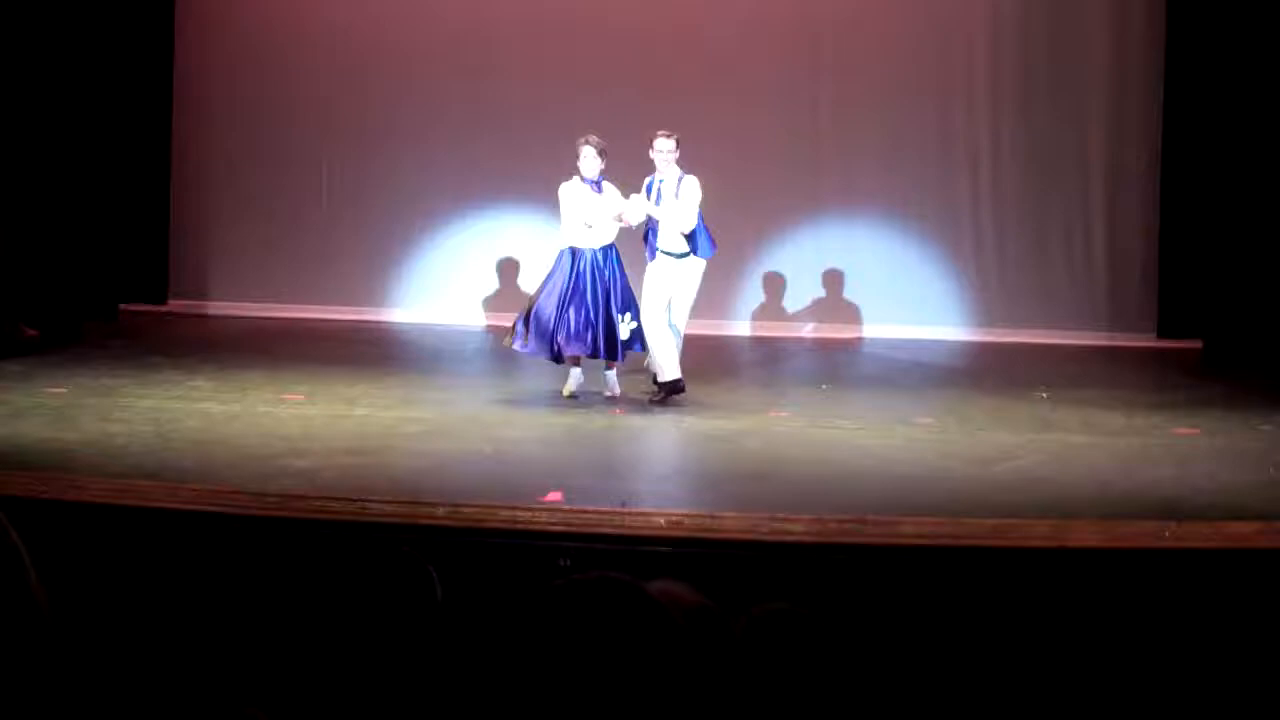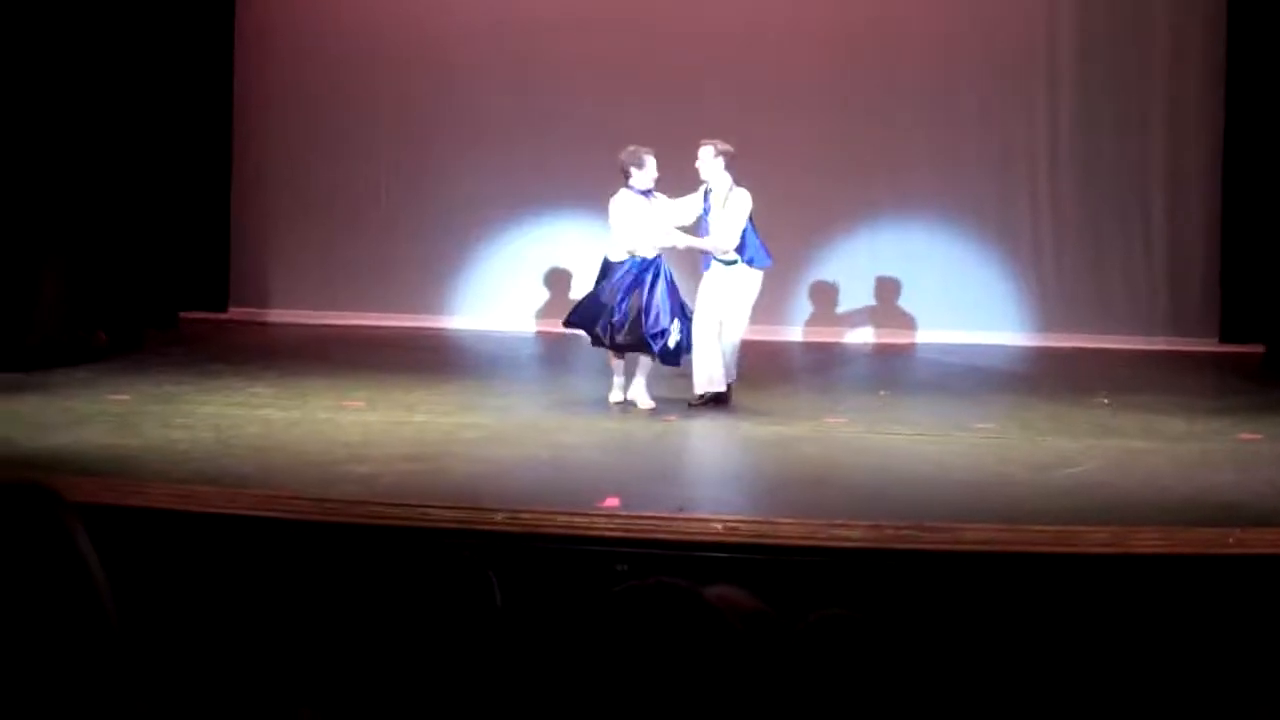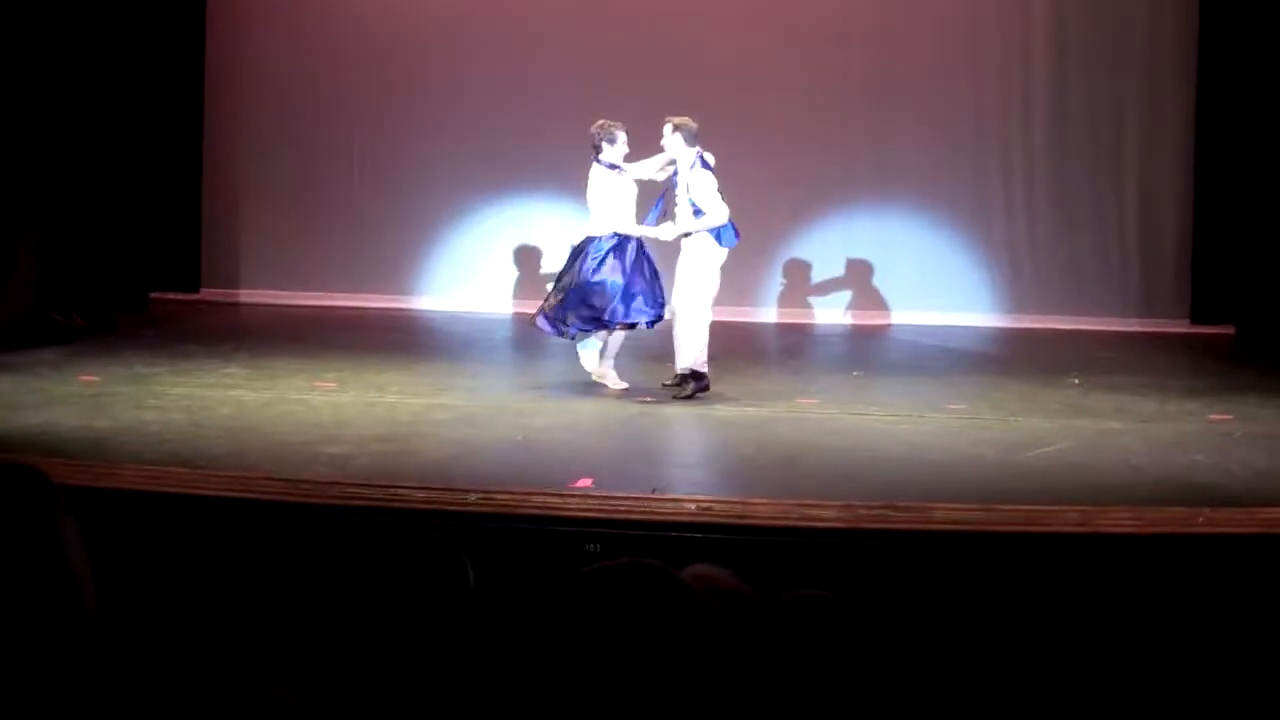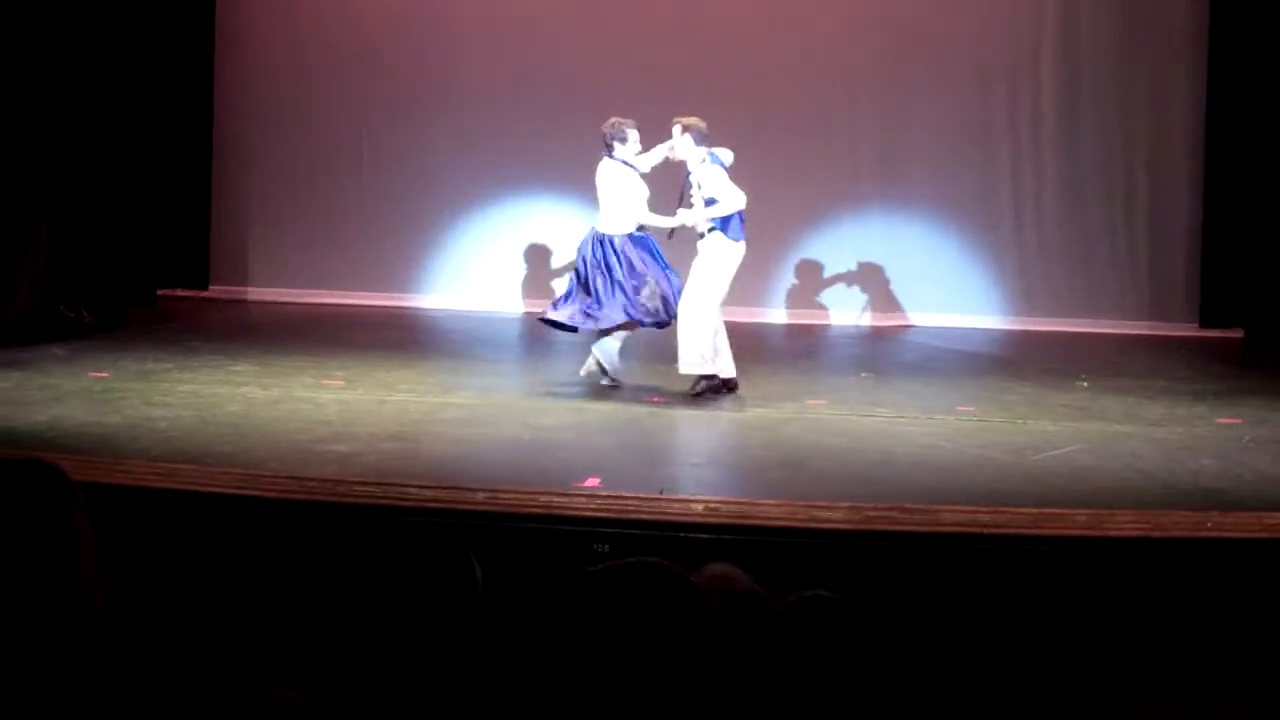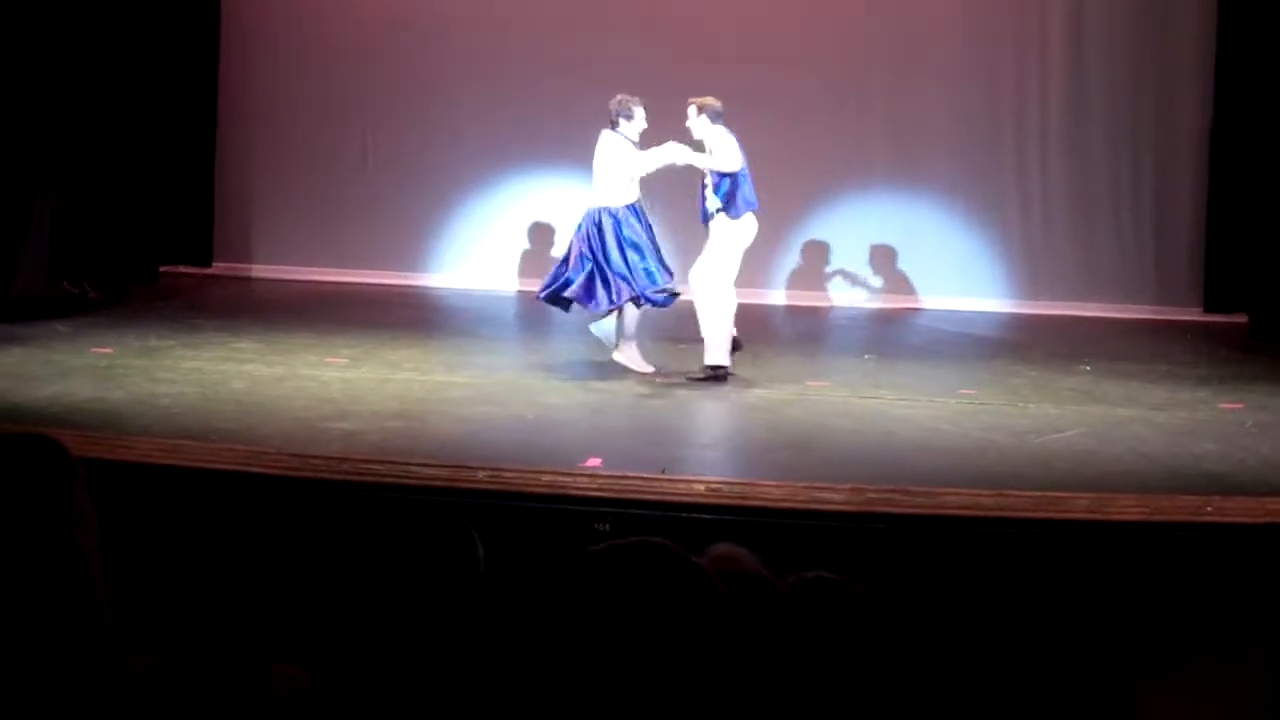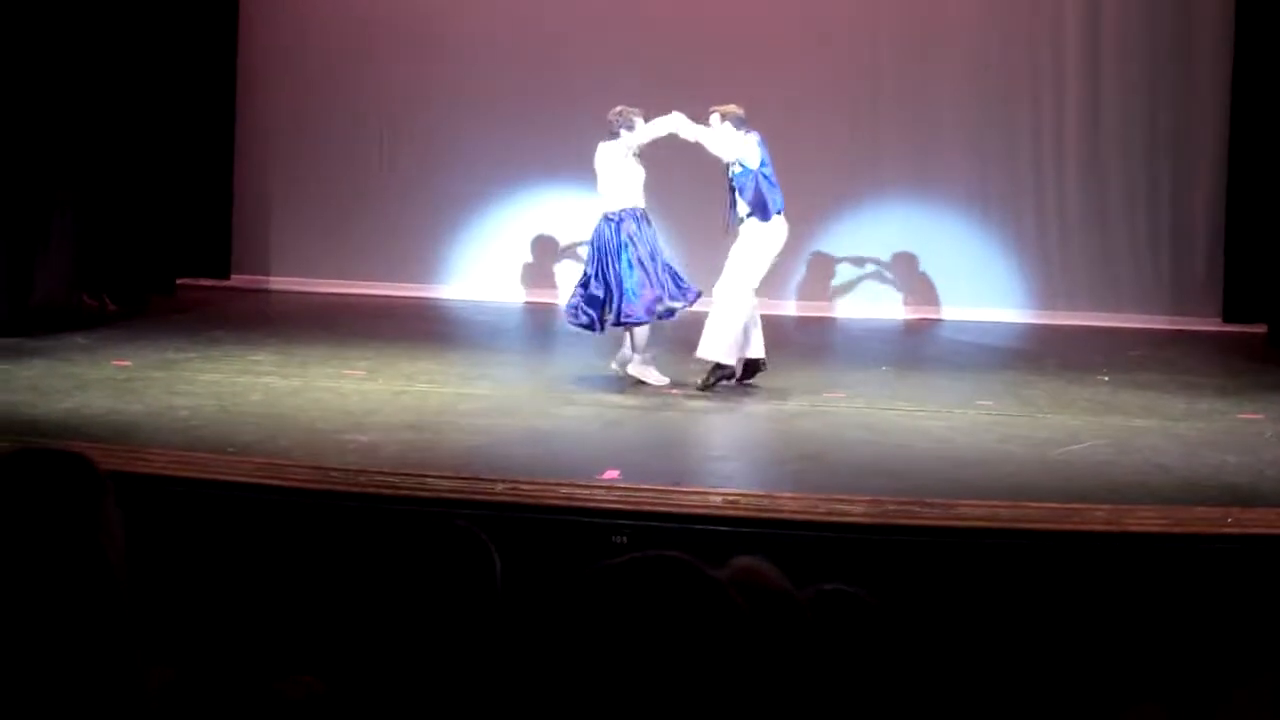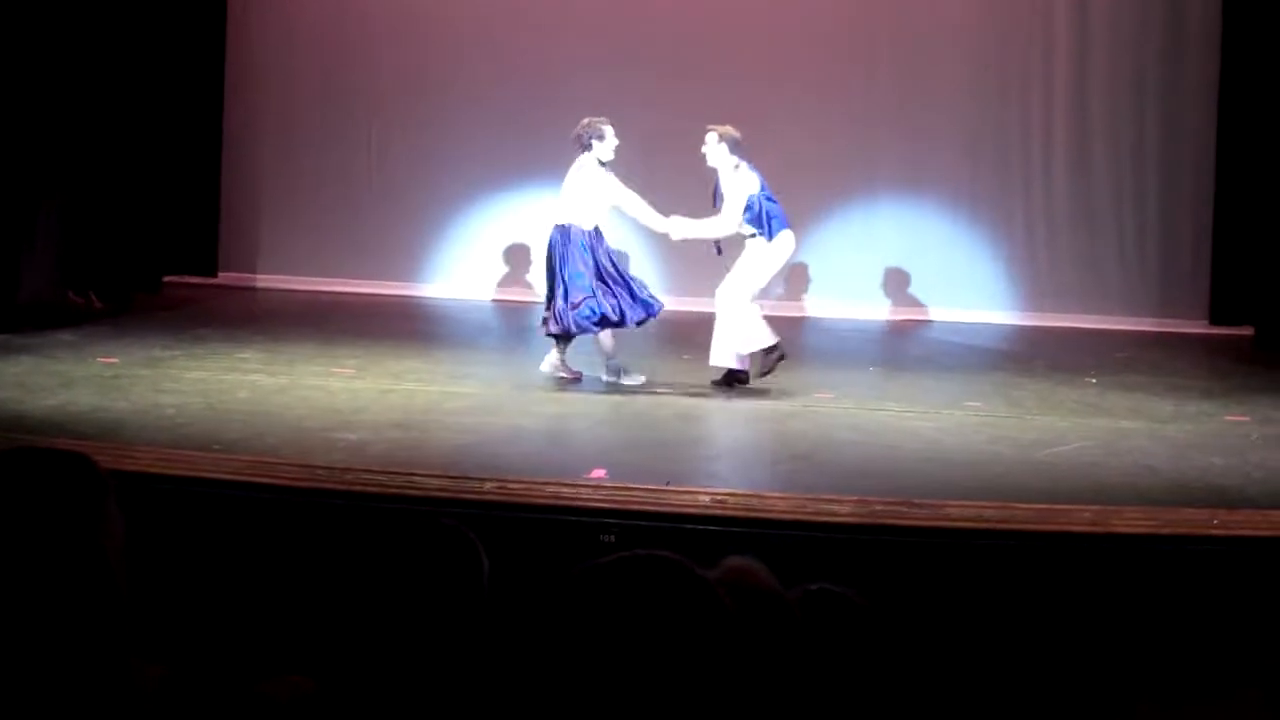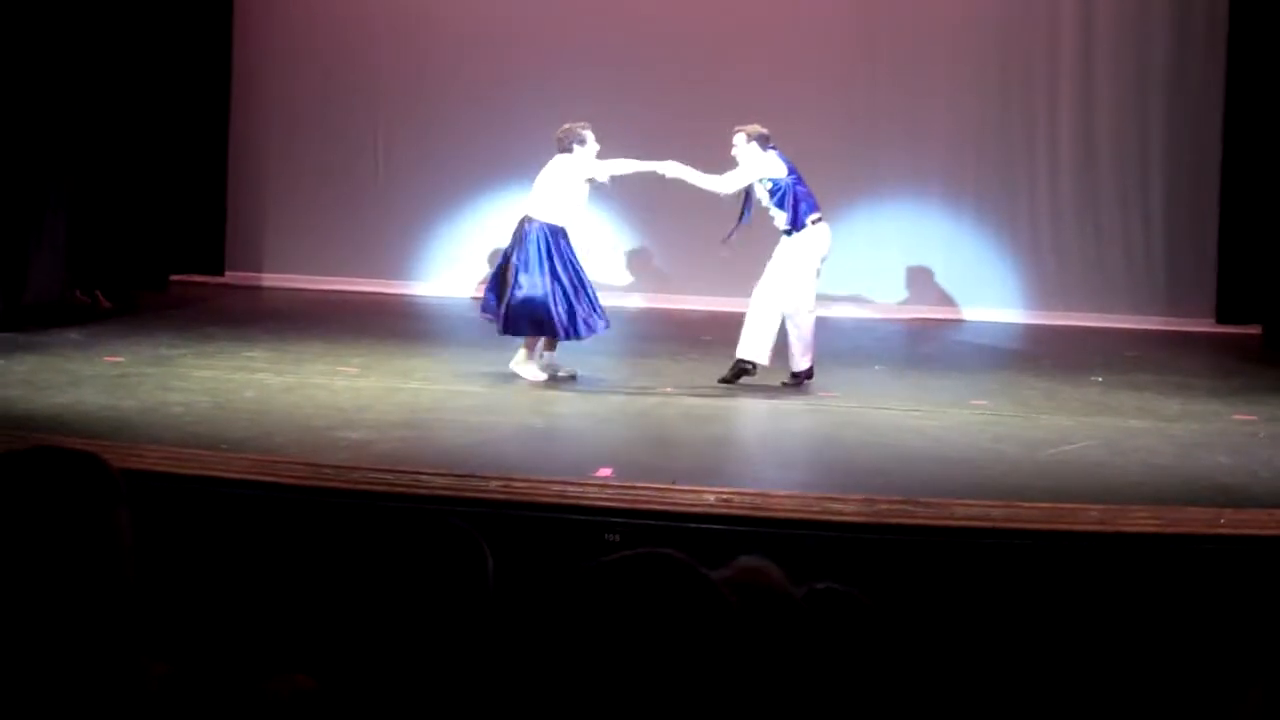
dt=0.3s
person 1, frame 1
left shoulder: (689, 183)
right shoulder: (649, 184)
left elbow: (688, 224)
right elbow: (633, 219)
left wrist: (652, 210)
right wrist: (631, 209)
left hip: (687, 260)
right hip: (659, 259)
left knee: (676, 320)
right knee: (652, 316)
left ankle: (667, 376)
right ankle: (670, 377)
person 1, frame 2
left shoulder: (739, 197)
right shoulder: (706, 192)
left elbow: (728, 242)
right elbow: (679, 209)
left wrist: (689, 241)
left hip: (743, 271)
right hip: (717, 267)
left knee: (731, 331)
right knee: (703, 327)
left ankle: (725, 381)
right ankle: (713, 388)
person 1, frame 3
left shoulder: (698, 176)
right shoulder: (691, 161)
left elbow: (721, 214)
left wrist: (681, 228)
left hip: (707, 245)
right hip: (695, 244)
left knee: (692, 305)
right knee: (682, 305)
left ankle: (697, 374)
right ankle: (687, 368)
person 1, frame 4
left shoulder: (707, 170)
right shoulder: (704, 160)
left elbow: (738, 199)
right elbow: (727, 156)
left wrist: (699, 215)
left hip: (721, 243)
right hip: (716, 244)
left knee: (692, 305)
right knee: (705, 308)
left ankle: (706, 372)
right ankle: (726, 376)
person 1, frame 5
left shoulder: (723, 139)
right shoulder: (717, 141)
left elbow: (733, 163)
left wrist: (690, 158)
right wrist: (691, 157)
left hip: (733, 224)
right hip: (727, 224)
left knee: (716, 290)
right knee: (698, 279)
left ankle: (718, 364)
right ankle: (726, 337)
person 1, frame 6
left shoulder: (749, 142)
right shoulder: (740, 146)
left elbow: (728, 152)
right elbow: (723, 148)
left wrist: (697, 132)
right wrist: (697, 133)
left hip: (763, 228)
right hip: (758, 229)
left knee: (730, 292)
right knee: (741, 292)
left ankle: (724, 360)
right ankle: (753, 357)
person 1, frame 7
left shoulder: (740, 176)
right shoulder: (728, 177)
left elbow: (728, 226)
right elbow: (726, 220)
left wrist: (689, 230)
right wrist: (690, 225)
left hip: (774, 242)
right hip: (760, 243)
left knee: (731, 295)
right knee: (727, 297)
left ankle: (769, 346)
right ankle: (736, 368)
person 1, frame 8
left shoulder: (768, 161)
right shoulder: (758, 170)
left elbow: (725, 185)
right elbow: (728, 185)
left wrist: (683, 172)
right wrist: (684, 172)
left hip: (810, 236)
right hip: (792, 238)
left knee: (796, 303)
right knee: (765, 296)
left ankle: (802, 369)
right ankle: (748, 360)
person 2, frame 1
left shoulder: (611, 191)
right shoulder: (568, 189)
right elbow: (588, 216)
right wrist: (615, 210)
left hip: (604, 260)
right hip: (575, 261)
left knee: (607, 317)
right knee: (567, 317)
left ankle: (610, 376)
right ankle: (575, 374)
person 2, frame 2
left shoulder: (659, 201)
right shoulder: (619, 202)
left elbow: (672, 231)
right elbow: (631, 243)
right wrist: (667, 239)
left hip: (652, 270)
right hip: (625, 269)
left knee: (656, 326)
right knee: (620, 327)
left ankle: (639, 384)
right ankle: (618, 383)
person 2, frame 3
left shoulder: (617, 170)
right shoulder: (603, 178)
left elbow: (648, 168)
right elbow: (616, 222)
right wrist: (656, 232)
left hip: (620, 247)
right hip: (609, 247)
left knee: (624, 308)
right knee: (625, 307)
left ankle: (606, 366)
right ankle: (598, 354)
person 2, frame 4
left shoulder: (617, 165)
right shoulder: (615, 174)
left elbow: (649, 158)
right elbow: (636, 215)
left wrist: (671, 145)
right wrist: (672, 221)
left hip: (620, 241)
right hip: (618, 243)
left knee: (619, 302)
right knee: (644, 298)
left ankle: (597, 361)
right ankle: (608, 347)
person 2, frame 5
left shoulder: (619, 142)
right shoulder: (611, 142)
left elbow: (642, 160)
right elbow: (637, 167)
left wrist: (670, 151)
right wrist: (668, 155)
left hip: (621, 216)
right hip: (615, 217)
left knee: (624, 280)
right knee: (636, 281)
left ankle: (608, 321)
right ankle: (627, 349)
person 2, frame 6
left shoulder: (623, 153)
right shoulder: (608, 151)
right elbow: (639, 138)
right wrist: (670, 123)
left hip: (632, 227)
right hip: (623, 227)
left knee: (638, 293)
right knee: (643, 293)
left ankle: (627, 355)
right ankle: (640, 362)
person 2, frame 7
left shoulder: (596, 169)
right shoulder: (587, 168)
left elbow: (624, 195)
right elbow: (622, 199)
left wrist: (659, 220)
right wrist: (658, 222)
left hip: (581, 239)
right hip: (575, 239)
left knee: (577, 307)
right knee: (603, 302)
left ankle: (556, 359)
right ankle: (613, 367)
person 2, frame 8
left shoulder: (576, 168)
right shoulder: (565, 163)
left elbow: (604, 169)
right elbow: (612, 167)
left wrist: (654, 166)
right wrist: (655, 165)
left hip: (550, 237)
right hip: (541, 237)
left knee: (561, 302)
right knee: (550, 302)
left ankle: (547, 360)
right ankle: (524, 358)
